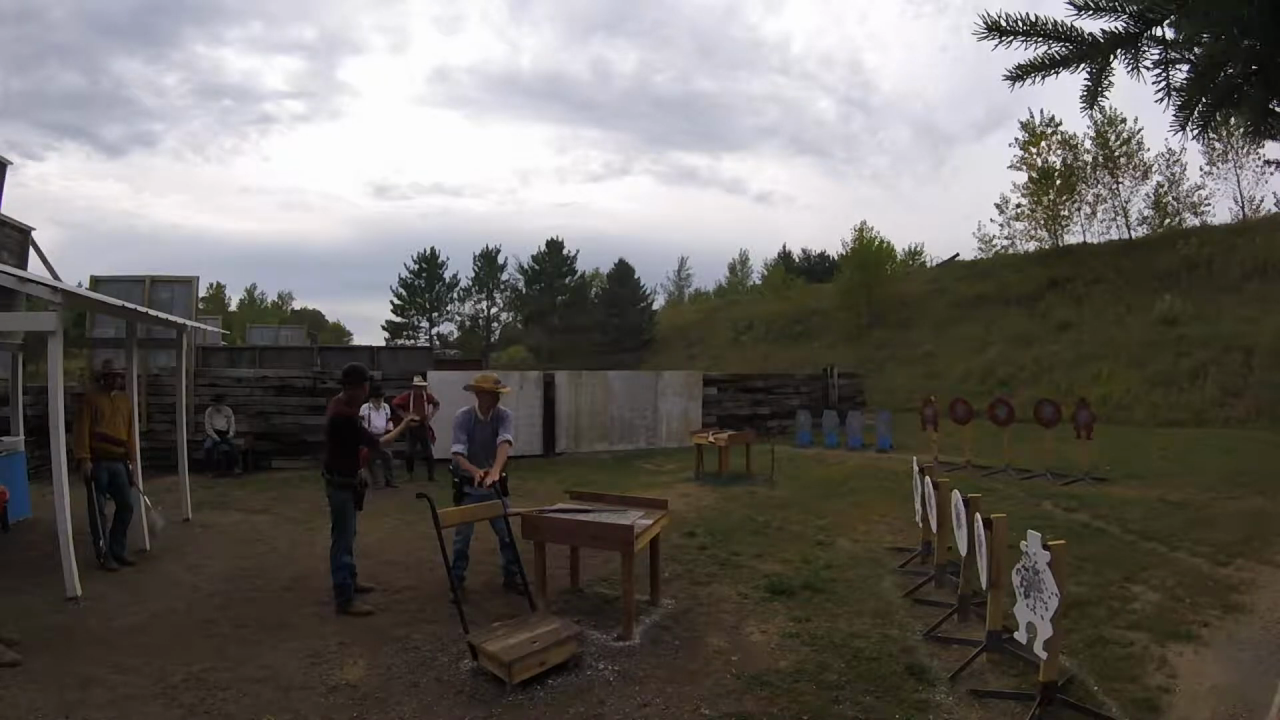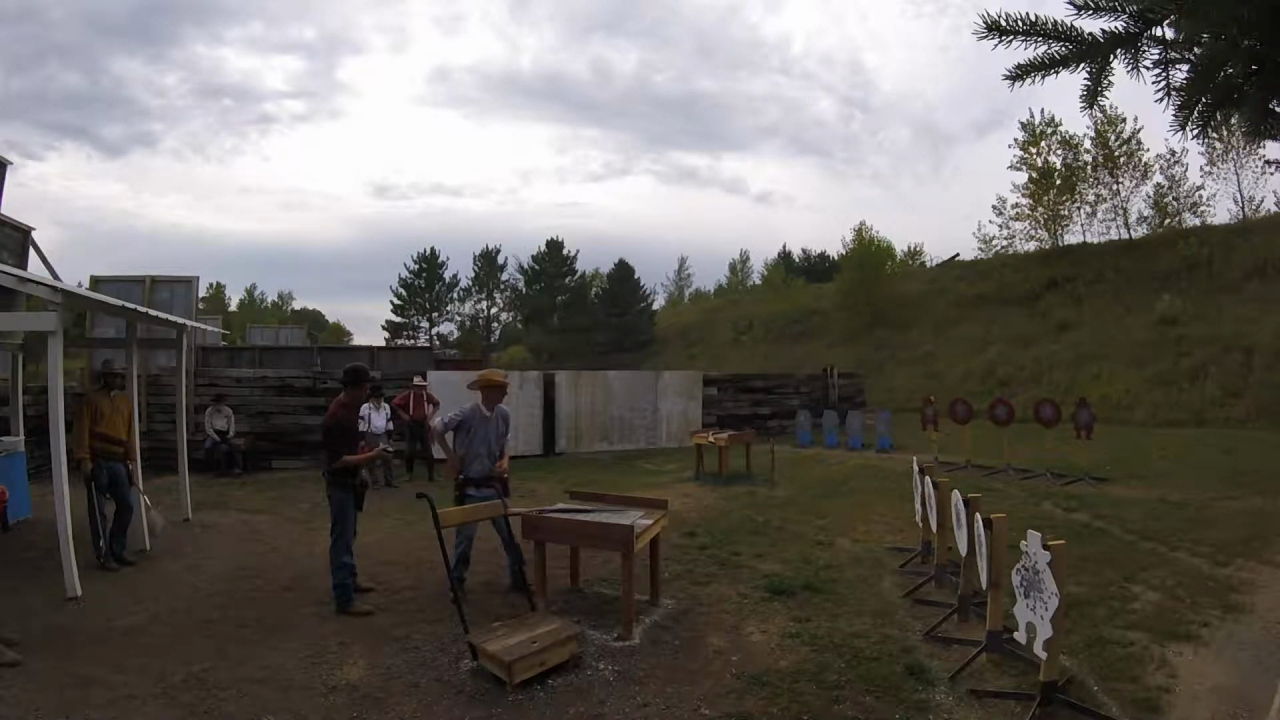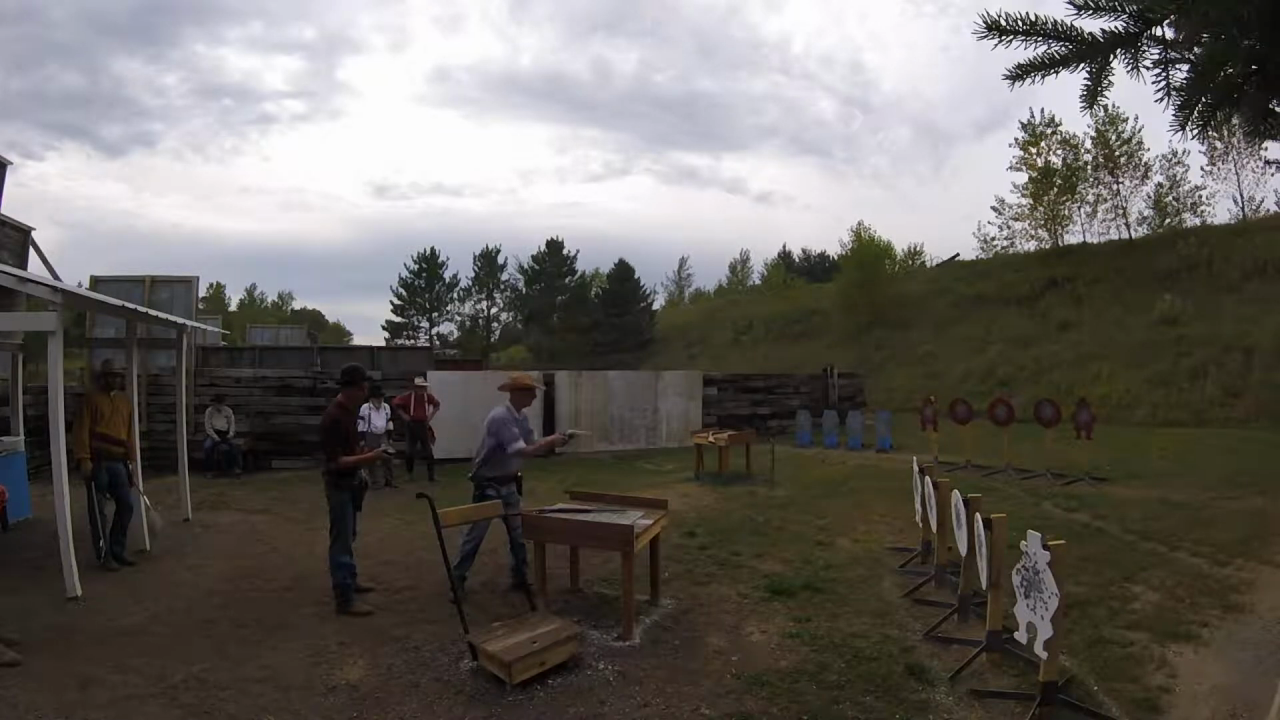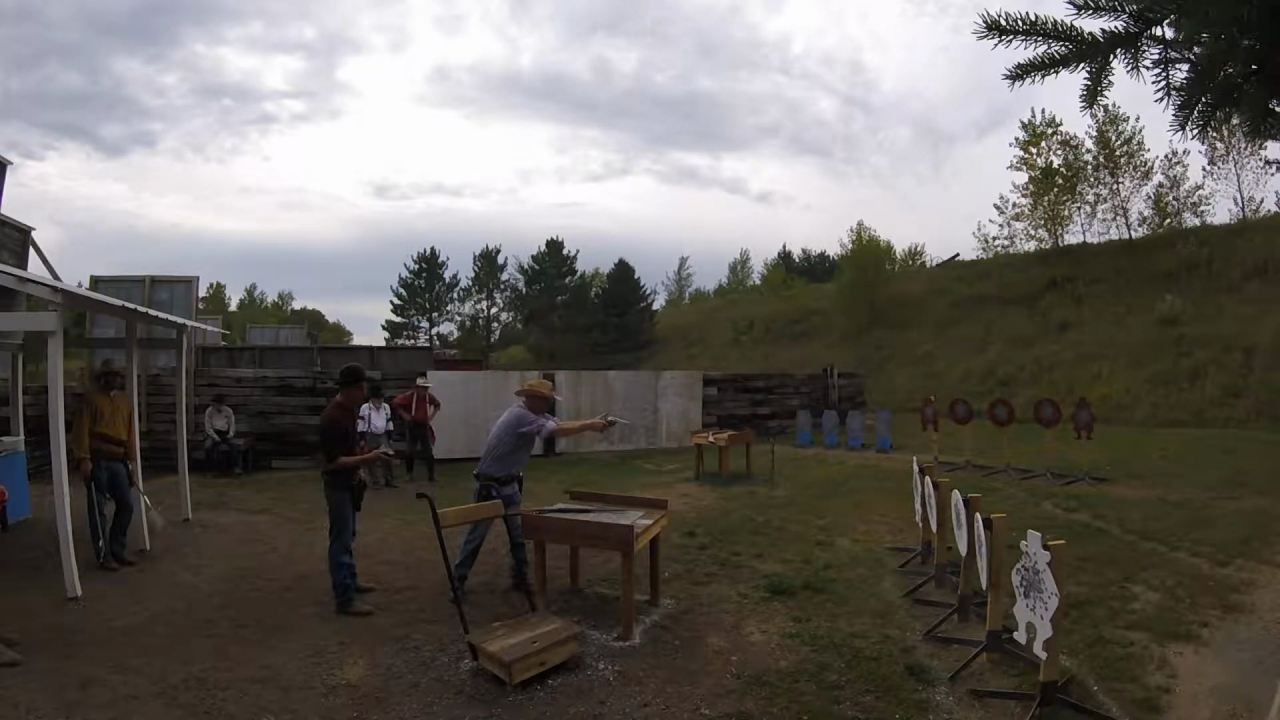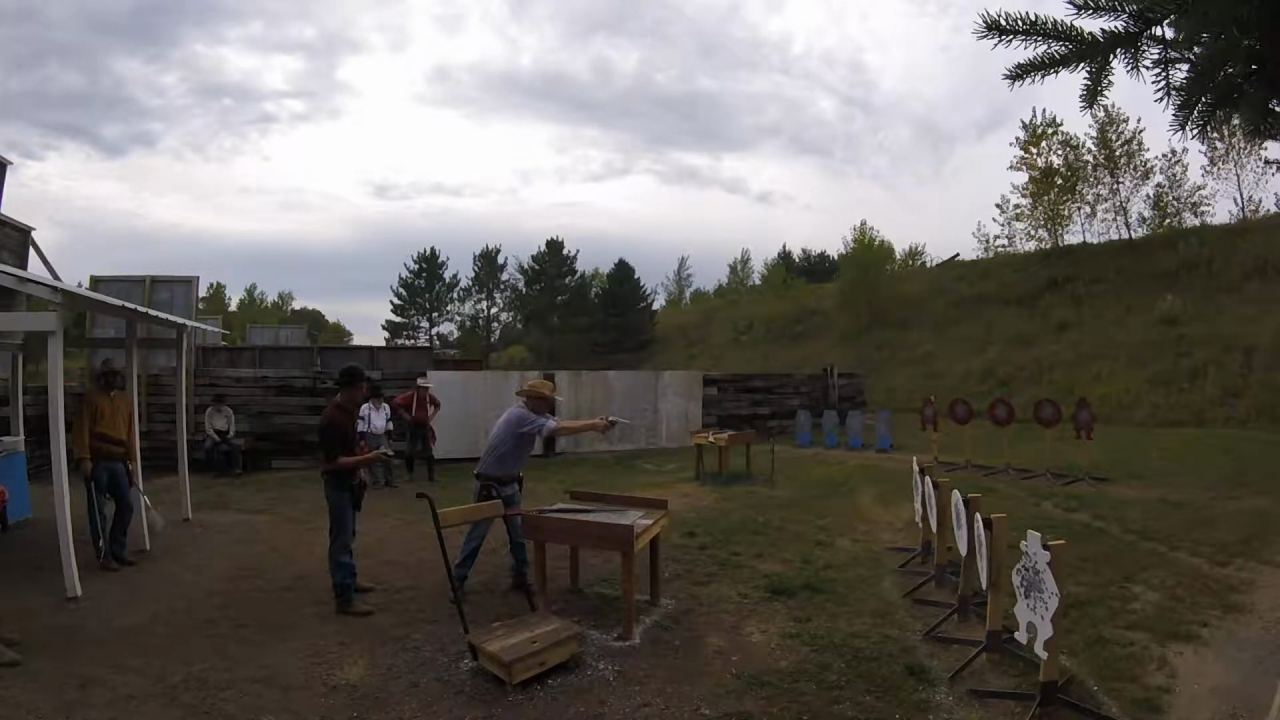
dt=0.5s
person 1, frame 1
left shoulder: (340, 405)
right shoulder: (342, 415)
right elbow: (376, 443)
right wrist: (402, 426)
left hip: (346, 479)
right hip: (340, 482)
left knee: (347, 536)
right knee: (342, 539)
left ankle: (349, 580)
right ankle: (344, 600)
person 1, frame 2
left shoulder: (349, 409)
right shoulder: (337, 416)
right elbow: (337, 460)
left wrist: (365, 452)
right wrist: (371, 456)
left hip: (350, 481)
right hip: (340, 484)
left knee: (348, 536)
right knee: (341, 539)
left ankle: (350, 580)
right ankle: (344, 600)
person 1, frame 3
left shoulder: (350, 410)
right shoulder: (334, 417)
right elbow: (335, 461)
left wrist: (364, 454)
right wrist: (368, 458)
left hip: (350, 482)
right hip: (339, 484)
left knee: (348, 536)
right knee: (341, 540)
left ankle: (350, 580)
right ankle: (344, 600)
person 1, frame 4
left shoulder: (350, 410)
right shoulder: (332, 417)
right elbow: (334, 461)
left wrist: (364, 454)
right wrist: (367, 458)
left hip: (349, 481)
right hip: (338, 484)
left knee: (348, 536)
right knee: (341, 540)
left ankle: (350, 580)
right ankle: (344, 599)
person 1, frame 5
left shoulder: (350, 410)
right shoulder: (332, 418)
right elbow: (334, 461)
left wrist: (364, 455)
right wrist: (367, 459)
left hip: (349, 482)
right hip: (338, 484)
left knee: (348, 537)
right knee: (341, 540)
left ankle: (350, 580)
right ankle: (344, 599)
person 2, frame 1
left shoulder: (504, 415)
right shoulder: (463, 417)
left elbow: (504, 444)
right elbow: (458, 454)
left wrist: (495, 470)
right wrist: (474, 470)
left hip: (494, 485)
right hip: (468, 486)
left knee: (506, 533)
right knee: (463, 535)
left ankle: (511, 577)
right ankle: (457, 581)
person 2, frame 2
left shoulder: (504, 415)
right shoulder: (466, 414)
right elbow: (437, 430)
left wrist: (505, 460)
right wrist: (450, 456)
left hip: (495, 485)
right hip: (470, 488)
left knee: (509, 534)
right knee: (465, 536)
left ankle: (518, 578)
right ankle: (457, 581)
person 2, frame 3
left shoulder: (521, 416)
right shoulder: (501, 418)
left elbow: (533, 442)
right elbow: (523, 451)
left wrist: (551, 441)
right wrist: (549, 442)
left hip: (509, 484)
right hip: (487, 486)
left knee: (518, 534)
right knee: (475, 535)
left ankle: (519, 578)
right ankle: (457, 580)
person 2, frame 4
left shoulder: (533, 415)
right shoulder: (520, 416)
left elbow: (560, 425)
right elbow: (557, 432)
left wrist: (591, 423)
right wrist: (589, 425)
left hip: (509, 484)
right hip: (490, 485)
left knee: (518, 533)
right knee: (477, 534)
left ankle: (520, 578)
right ankle: (458, 580)
person 2, frame 5
left shoulder: (532, 415)
right shoulder: (520, 416)
left elbow: (561, 423)
right elbow: (559, 431)
left wrist: (593, 422)
right wrist: (592, 425)
left hip: (510, 484)
right hip: (490, 485)
left knee: (518, 534)
right knee: (477, 534)
left ankle: (520, 578)
right ankle: (458, 581)
person 3, frame 1
left shoulder: (125, 400)
right shoulder: (92, 399)
right elbow: (81, 430)
left wrist: (130, 459)
right wrist: (83, 459)
left hip: (118, 462)
right hip: (97, 462)
left knee: (126, 506)
right knee: (98, 510)
left ankle: (117, 550)
right ankle: (104, 555)
person 3, frame 2
left shoulder: (125, 400)
right shoulder: (92, 399)
right elbow: (81, 430)
left wrist: (131, 459)
right wrist: (83, 459)
left hip: (118, 462)
right hip: (97, 462)
left knee: (126, 506)
right knee: (98, 511)
left ankle: (117, 550)
right ankle: (104, 555)
person 3, frame 3
left shoulder: (124, 400)
right shoulder: (92, 398)
right elbow: (82, 429)
left wrist: (130, 459)
right wrist: (83, 459)
left hip: (118, 462)
right hip: (97, 462)
left knee: (126, 506)
right knee: (98, 510)
left ankle: (117, 550)
right ankle: (104, 556)
person 3, frame 4
left shoulder: (124, 400)
right shoulder: (91, 398)
right elbow: (81, 429)
left wrist: (130, 458)
right wrist: (83, 459)
left hip: (118, 462)
right hip: (97, 462)
left knee: (126, 506)
right knee: (98, 510)
left ankle: (117, 550)
right ankle: (104, 555)
person 3, frame 5
left shoulder: (125, 400)
right shoulder: (92, 398)
right elbow: (82, 429)
left wrist: (130, 459)
right wrist: (83, 458)
left hip: (118, 462)
right hip: (97, 462)
left knee: (126, 506)
right knee: (98, 510)
left ankle: (117, 550)
right ankle: (104, 555)
